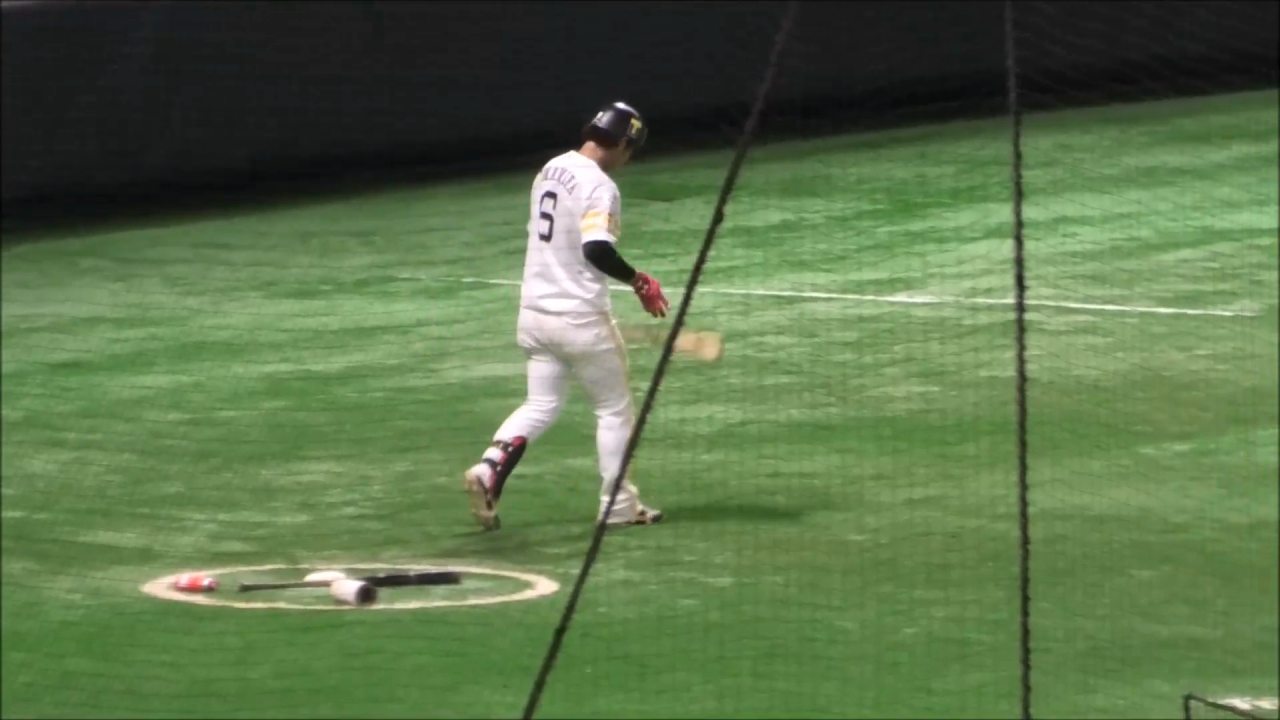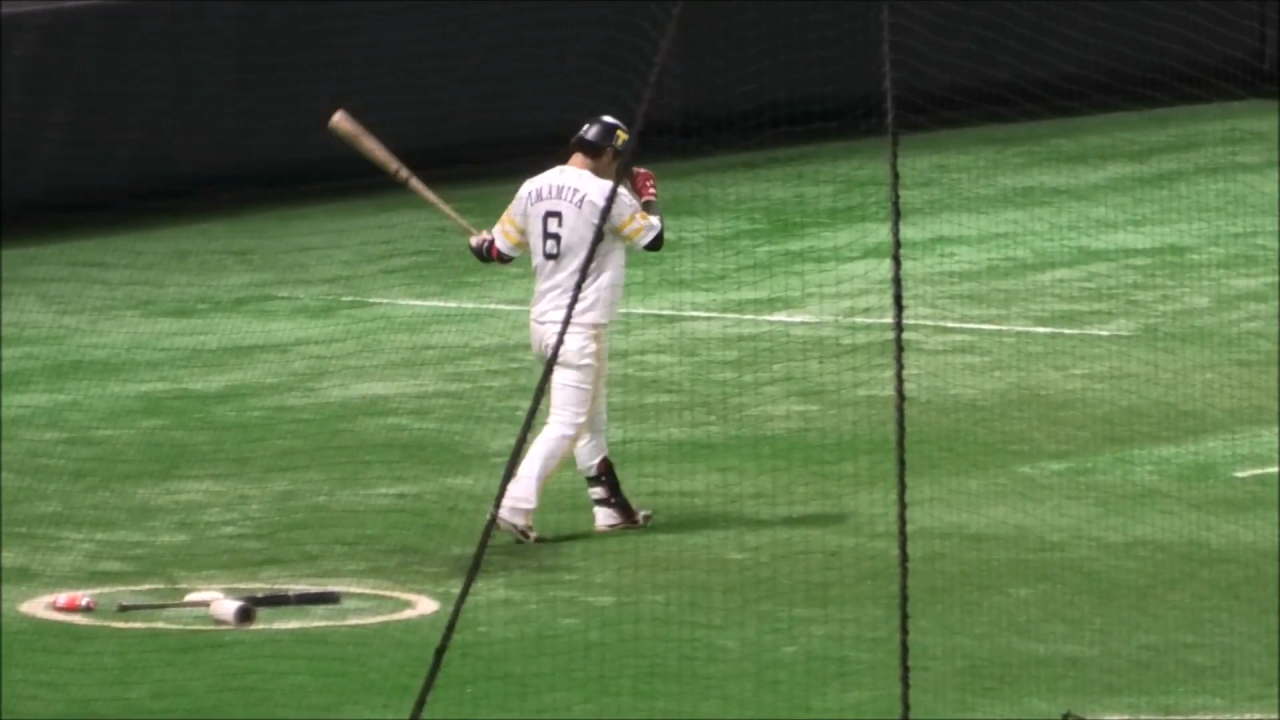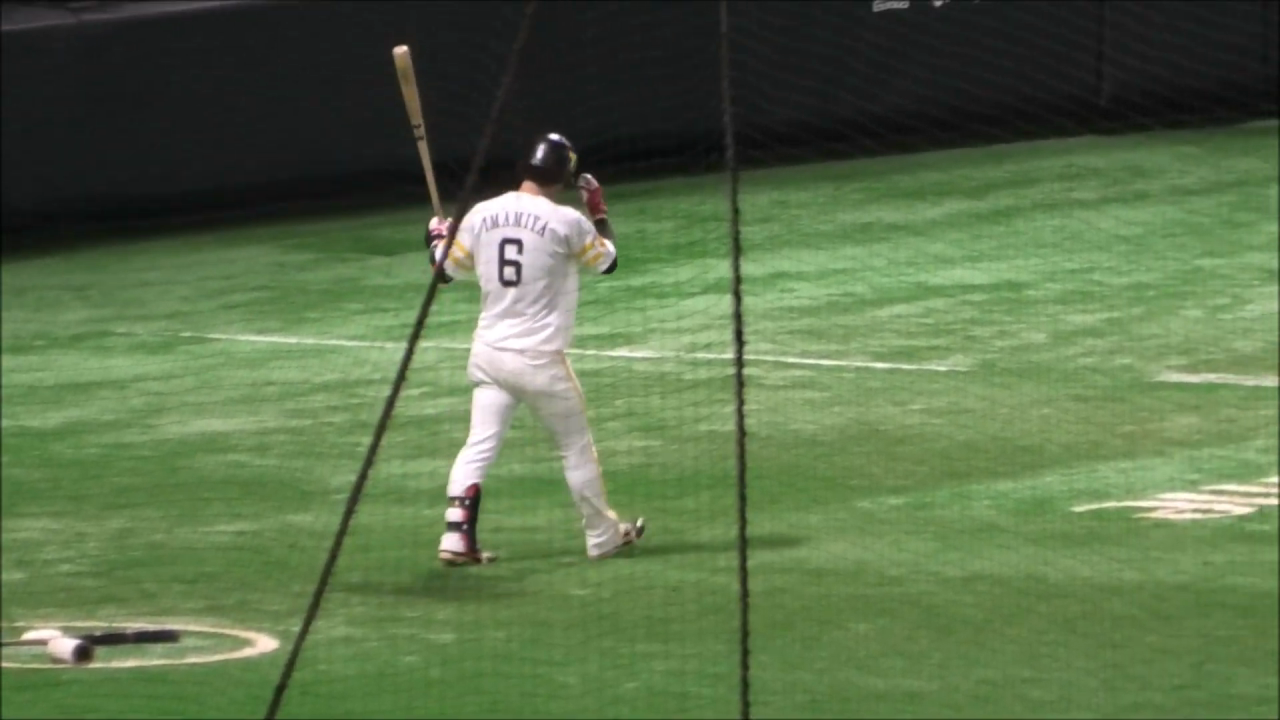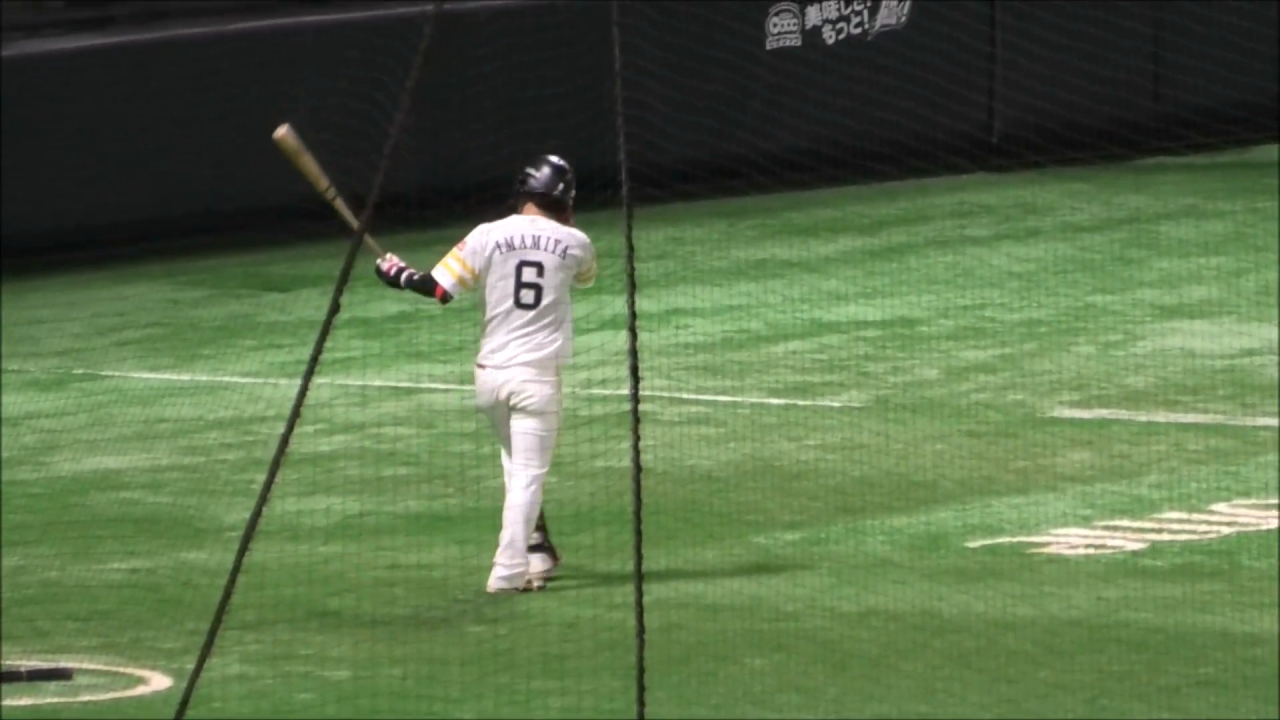
dt=0.5s
person 1, frame 1
left shoulder: (550, 170)
right shoulder: (599, 186)
right elbow: (598, 251)
right wrist: (640, 282)
left hip: (535, 311)
right hip: (580, 317)
left knee: (541, 406)
right knee: (614, 408)
left ankle: (490, 472)
right ankle: (619, 505)
person 1, frame 2
left shoulder: (532, 189)
right shoulder: (607, 194)
left elbow: (499, 251)
right elbow: (653, 240)
left wrist: (479, 246)
right wrist: (648, 196)
left hip: (544, 323)
right hip: (580, 329)
left knee: (590, 417)
right knee: (566, 424)
left ankle: (612, 507)
right ankle: (516, 506)
person 1, frame 3
left shoulder: (483, 214)
right shoulder: (568, 222)
left elbow: (445, 270)
right elbow: (606, 262)
left wrist: (437, 237)
right wrist: (597, 209)
left hip: (488, 351)
right hip: (540, 357)
left knee: (480, 445)
right knee: (577, 447)
left ankle: (457, 536)
right ankle: (605, 535)
person 1, frame 4
left shoulder: (486, 236)
right shoulder: (575, 243)
left elbow: (439, 288)
left wrist: (398, 274)
right wrist: (564, 222)
left hip: (490, 373)
right hip: (537, 375)
left knee: (517, 462)
right knee: (529, 474)
left ankle: (536, 552)
right ankle: (508, 572)
